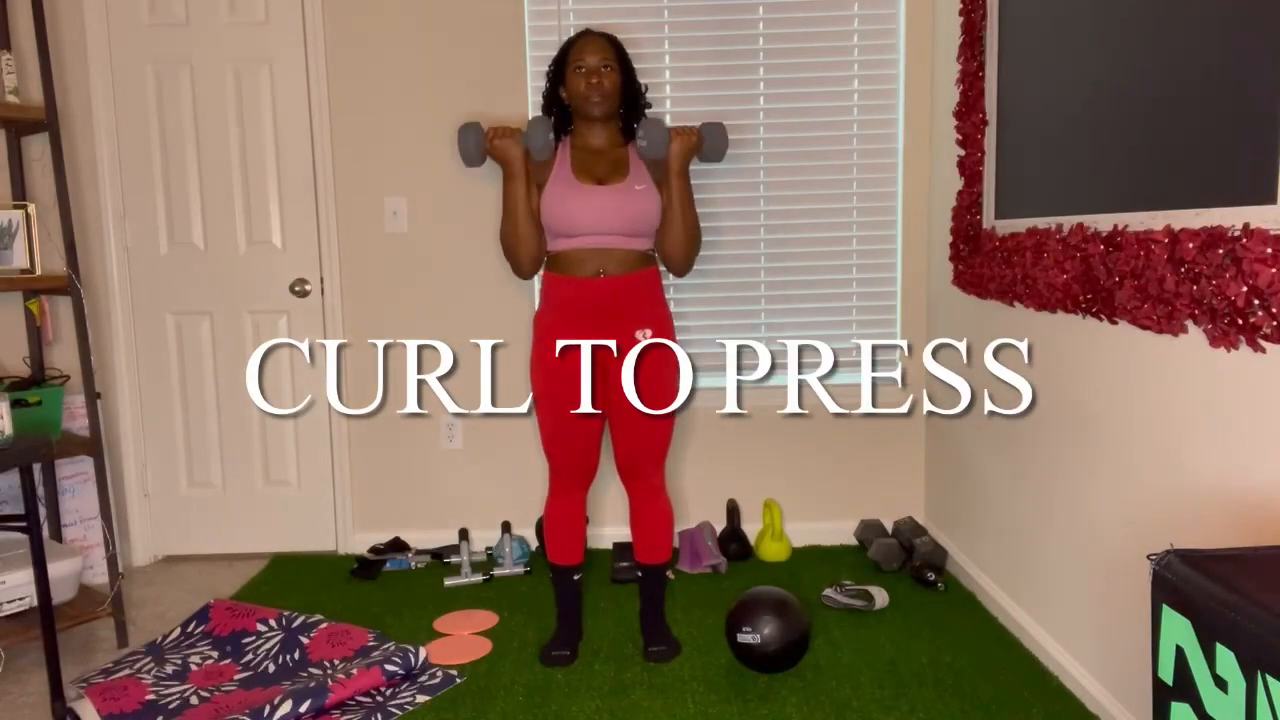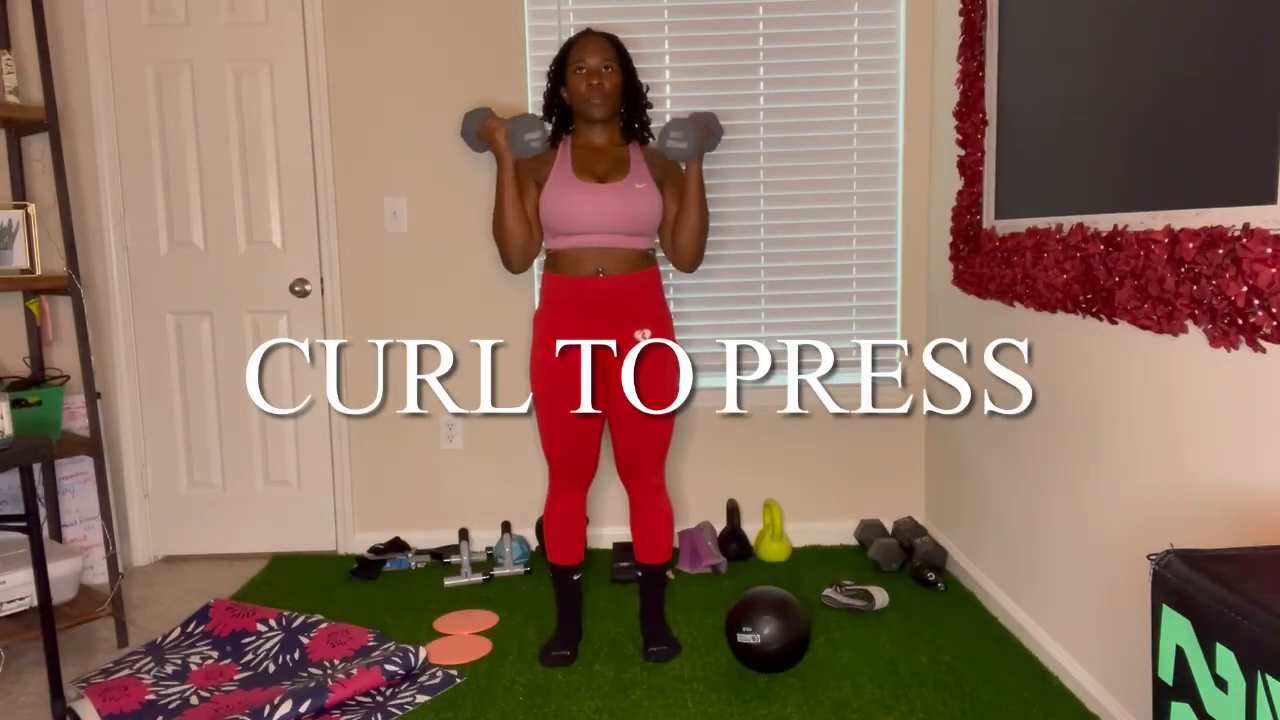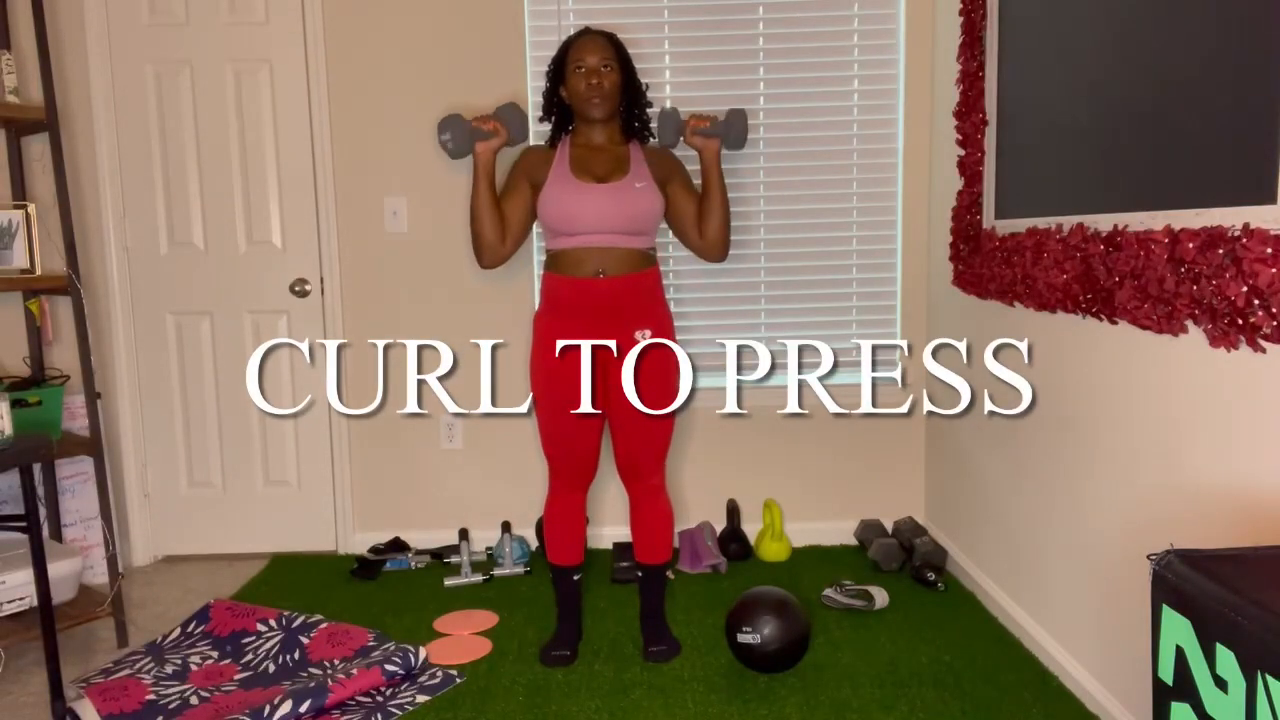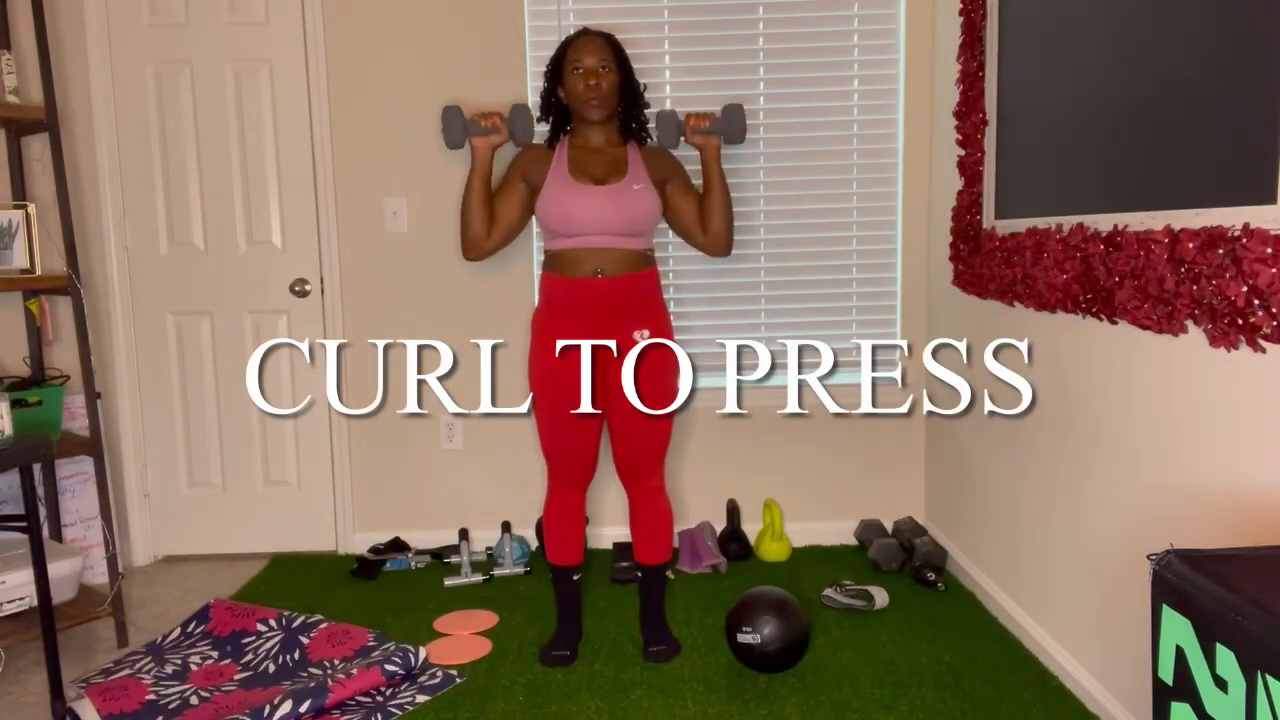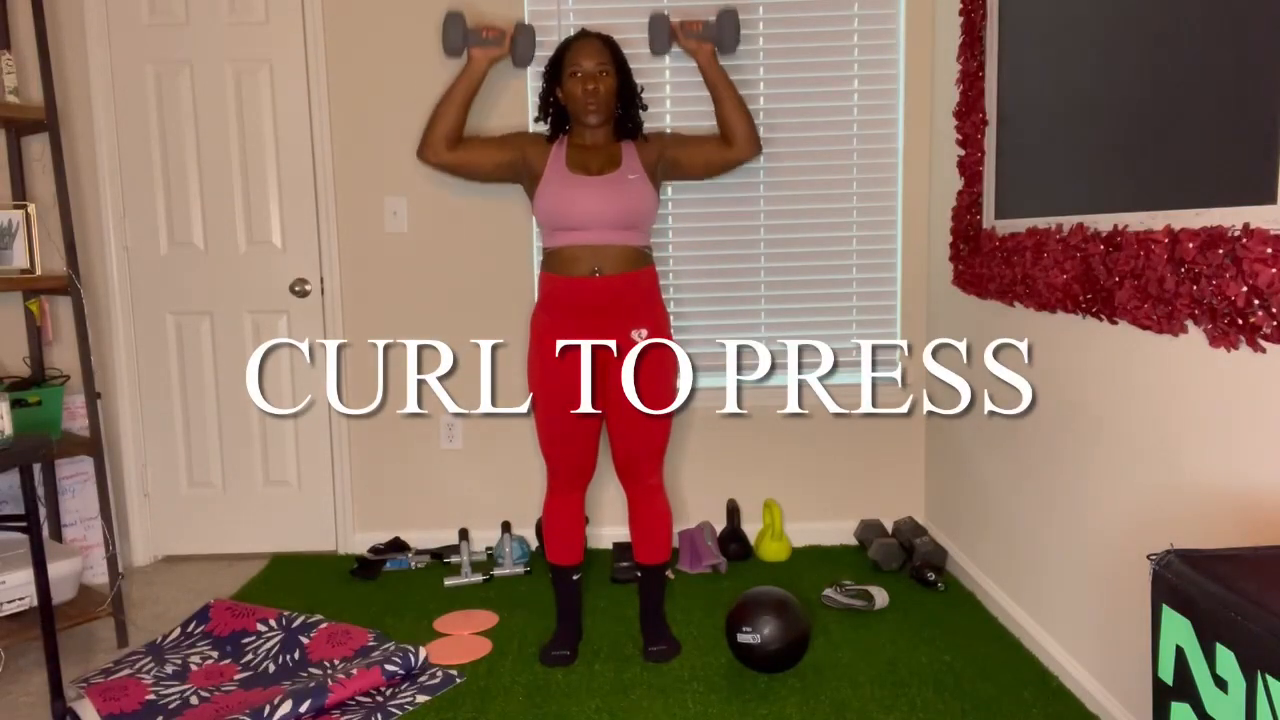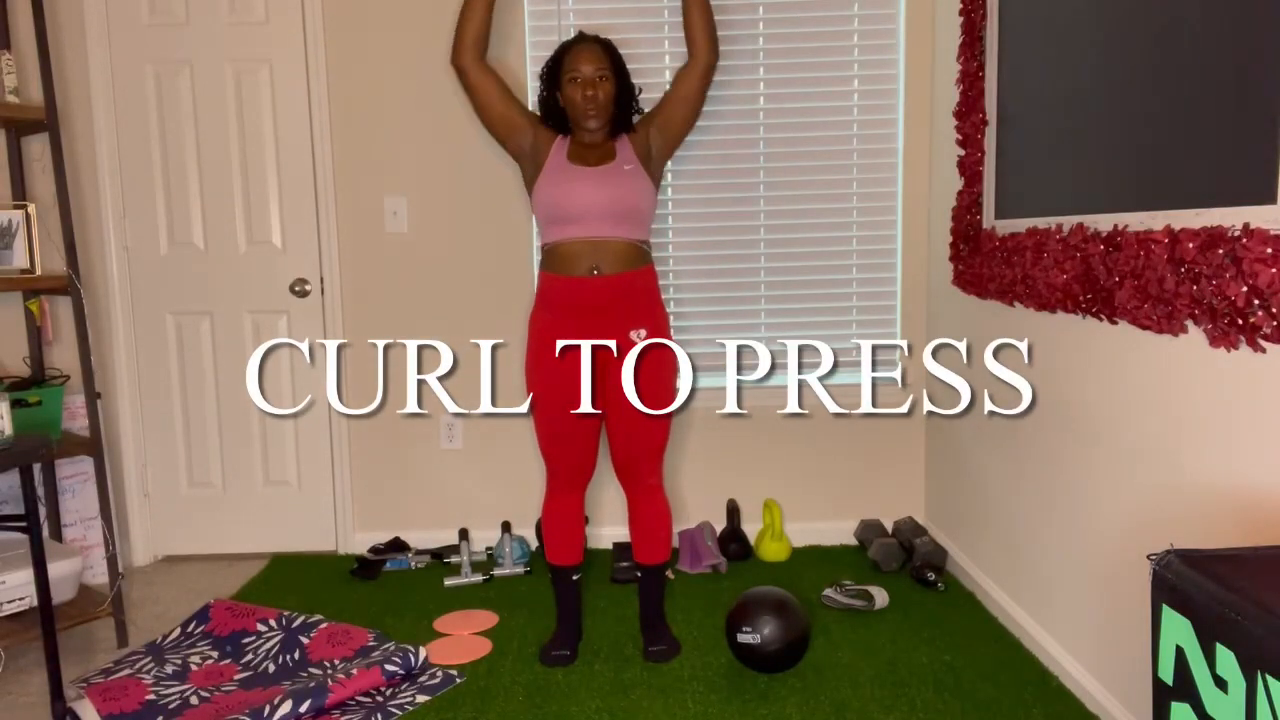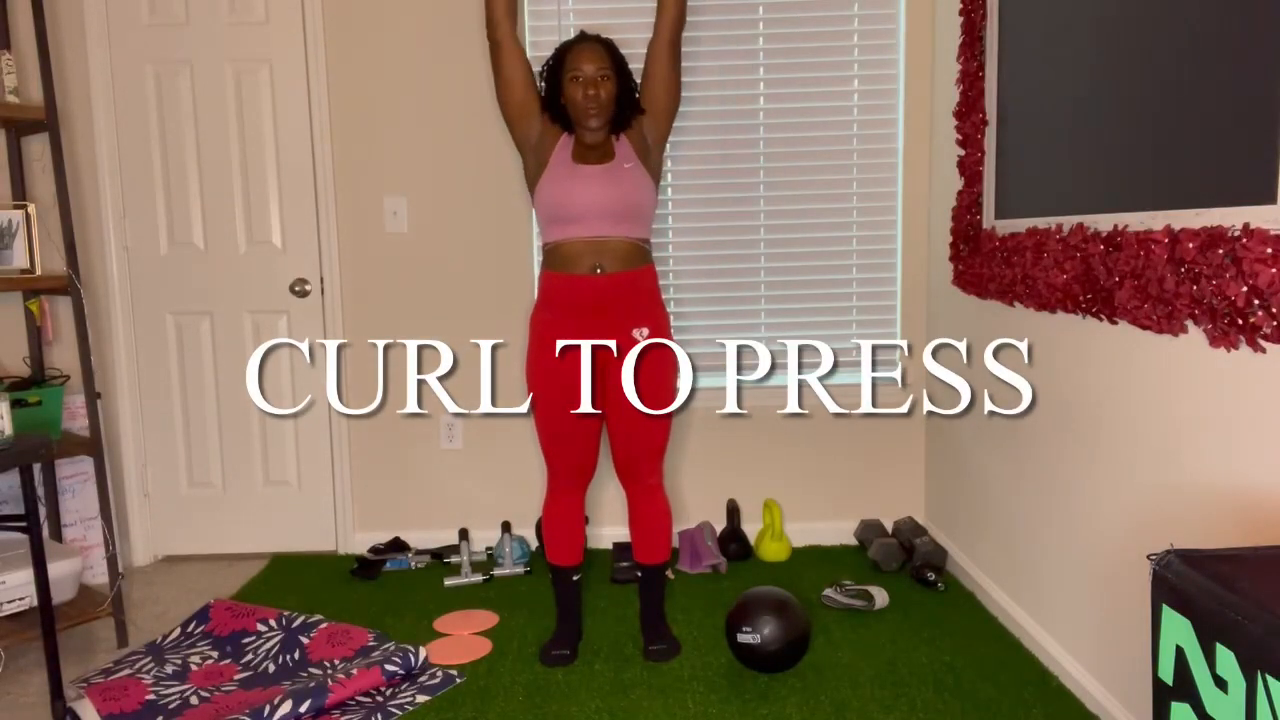
dt=0.3s
person 1, frame 1
left shoulder: (653, 162)
right shoulder: (540, 162)
left elbow: (680, 259)
right elbow: (523, 262)
left wrist: (678, 169)
right wrist: (512, 171)
left hip: (642, 327)
right hip: (564, 330)
left knee: (646, 477)
right knee: (568, 479)
left ankle: (653, 615)
right ankle: (568, 620)
person 1, frame 2
left shoulder: (656, 162)
right shoulder: (539, 163)
left elbow: (687, 254)
right elbow: (516, 254)
left wrist: (694, 166)
right wrist: (504, 164)
left hip: (641, 327)
right hip: (564, 329)
left knee: (645, 477)
right knee: (567, 479)
left ankle: (654, 616)
right ankle: (568, 619)
person 1, frame 3
left shoulder: (657, 161)
right shoulder: (537, 163)
left elbow: (712, 244)
right elbow: (491, 250)
left wrist: (711, 158)
right wrist: (482, 161)
left hip: (641, 327)
right hip: (564, 330)
left knee: (645, 477)
right knee: (567, 480)
left ankle: (654, 615)
right ankle: (568, 619)
person 1, frame 4
left shoulder: (654, 162)
right shoulder: (536, 163)
left elbow: (717, 239)
right elbow: (477, 243)
left wrist: (709, 154)
right wrist: (482, 155)
left hip: (640, 327)
right hip: (562, 329)
left knee: (644, 477)
right knee: (566, 479)
left ankle: (653, 616)
right ankle: (568, 620)
person 1, frame 5
left shoulder: (651, 153)
right shoulder: (533, 155)
left elbow: (742, 146)
right elbow: (436, 151)
left wrist: (706, 61)
right wrist: (474, 70)
left hip: (639, 324)
right hip: (561, 327)
left knee: (644, 477)
right knee: (566, 479)
left ankle: (654, 616)
right ankle: (568, 620)
person 1, frame 6
left shoulder: (648, 145)
right shoulder: (537, 149)
left elbow: (702, 59)
right elbow: (469, 60)
left hip: (638, 323)
right hip: (560, 325)
left knee: (643, 478)
right knee: (565, 480)
left ankle: (654, 616)
right ankle: (567, 620)
person 1, frame 7
left shoulder: (644, 141)
right shoulder: (541, 144)
left hip: (638, 321)
right hip: (561, 324)
left knee: (644, 477)
right knee: (566, 479)
left ankle: (654, 616)
right ankle: (567, 619)
